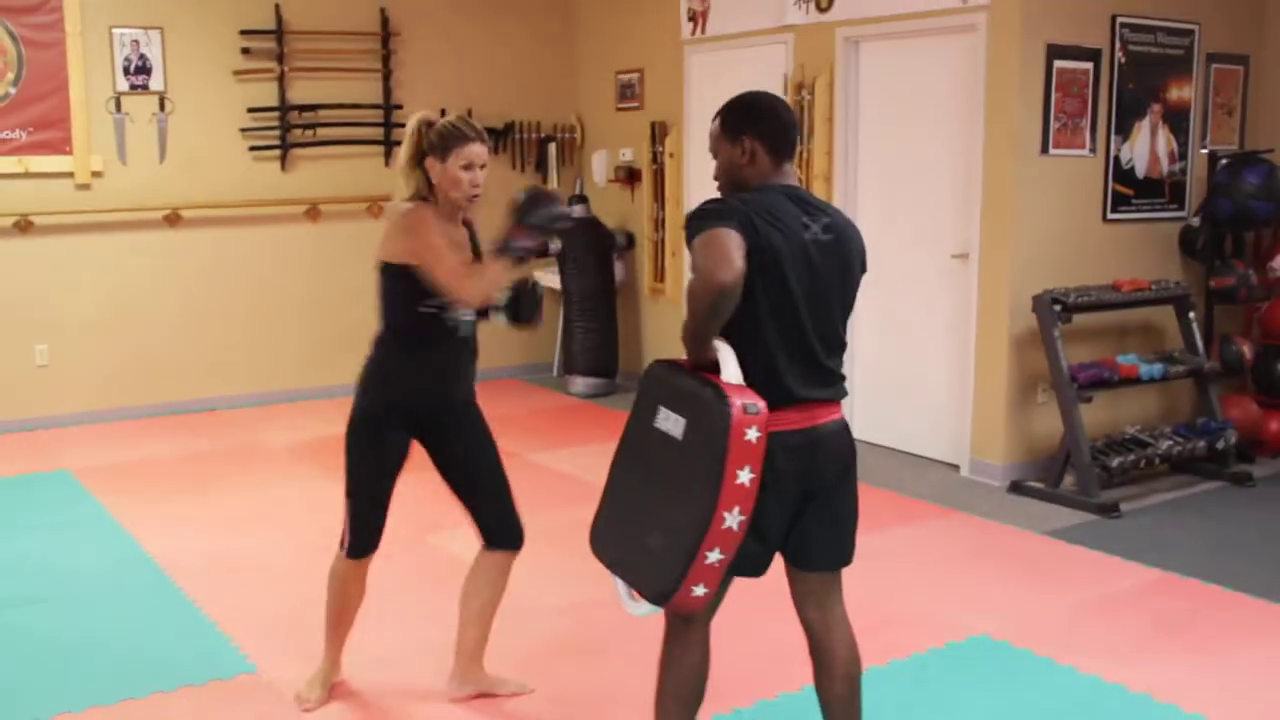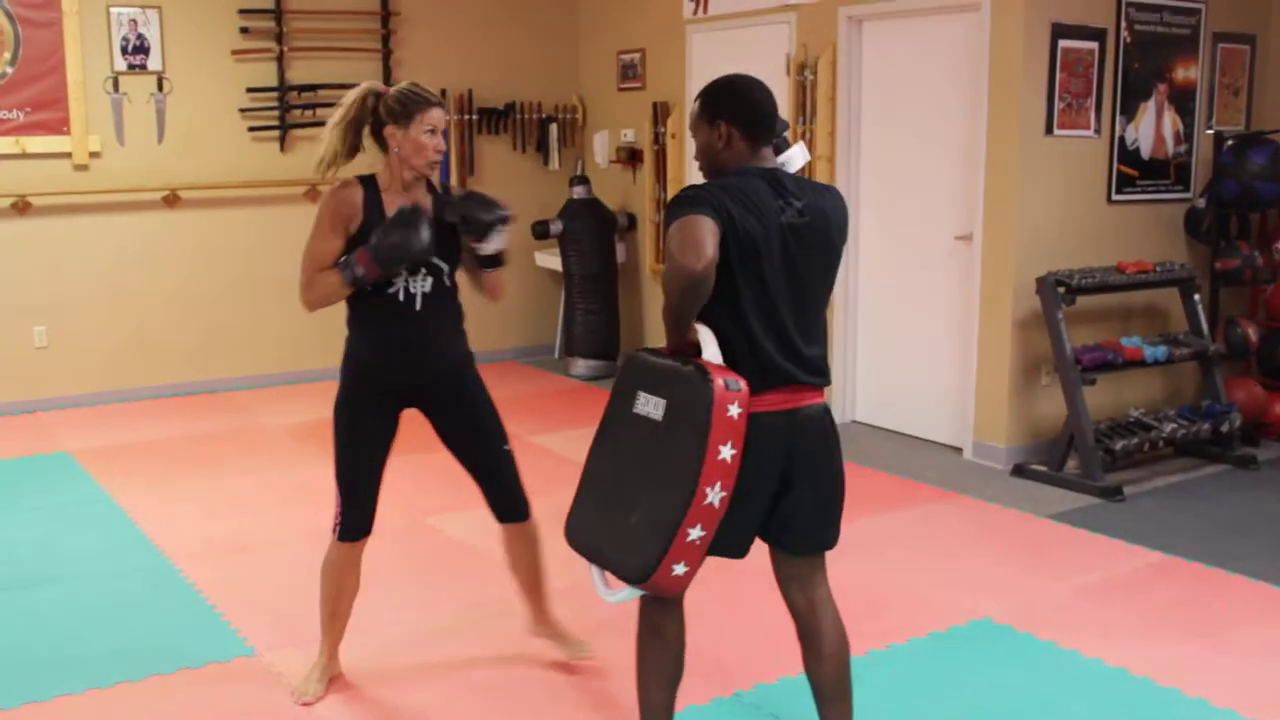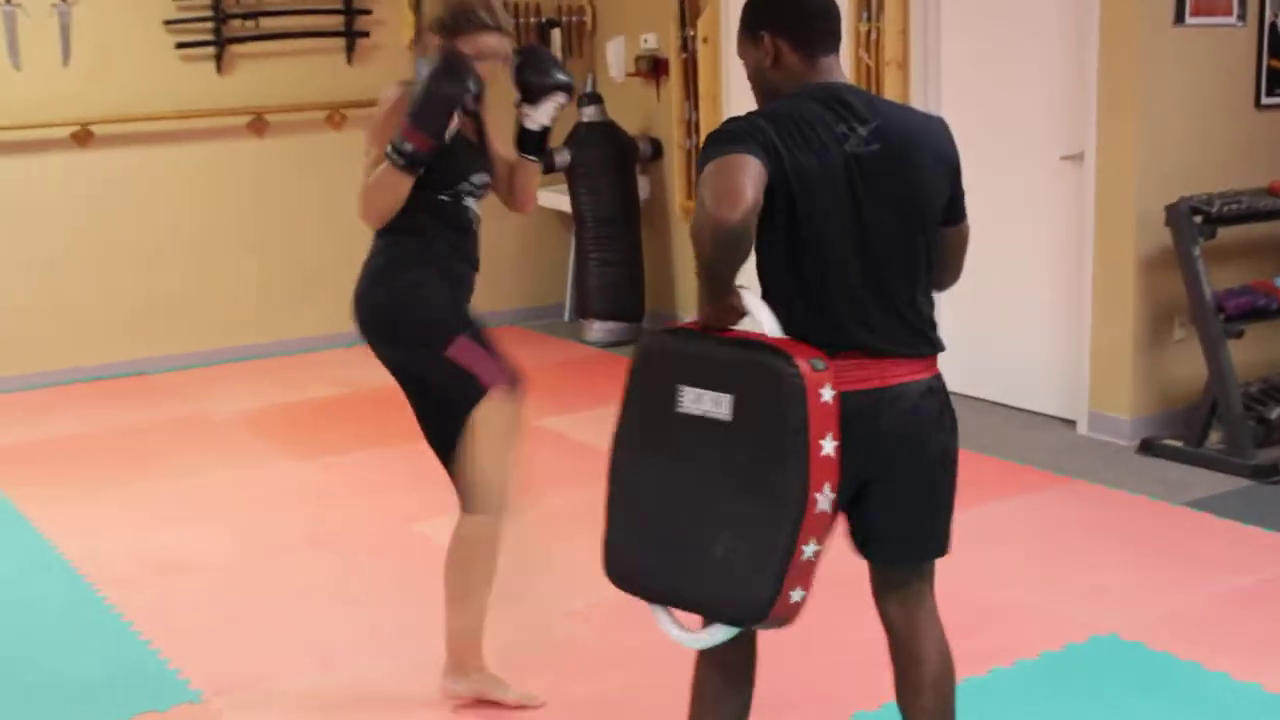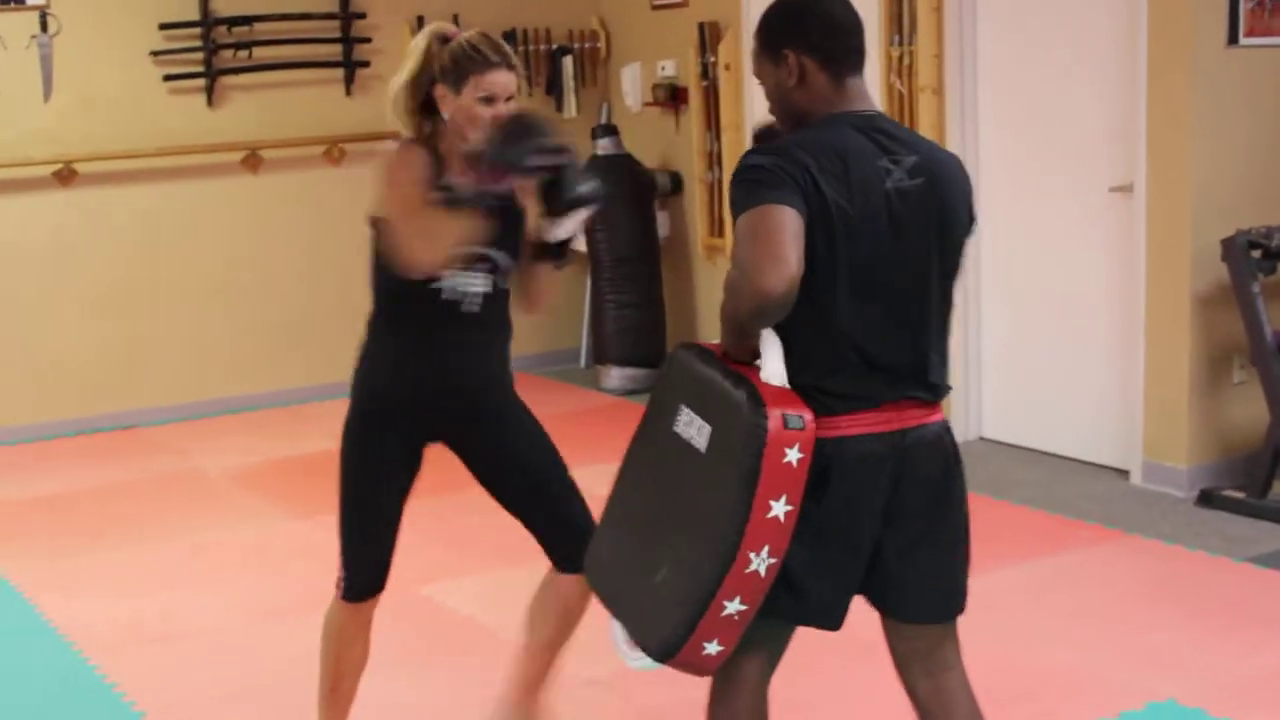
dt=1s
person 1, frame 1
left shoulder: (728, 216)
right shoulder: (845, 232)
left elbow: (720, 275)
left wrist: (696, 345)
right hip: (826, 436)
left knee: (689, 609)
right knee: (824, 609)
person 1, frame 2
left shoulder: (704, 202)
right shoulder: (828, 205)
left elbow: (695, 265)
left wrist: (676, 329)
right hip: (807, 420)
right knee: (809, 590)
person 1, frame 3
left shoulder: (752, 137)
right shoulder: (928, 136)
left elbow: (726, 214)
right elbow: (946, 269)
left wrist: (716, 295)
right hip: (910, 402)
right knee: (910, 604)
person 1, frame 4
left shoulder: (779, 166)
right shoulder: (945, 171)
left elbow: (769, 280)
left wrist: (736, 334)
left hip: (816, 452)
right hip: (921, 446)
left knee: (743, 656)
person 2, frame 1
left shoulder: (459, 228)
right shoulder: (418, 221)
right elbow: (467, 289)
left wrist: (510, 288)
right wrist: (523, 244)
left hip: (448, 401)
right hip: (390, 399)
left knee: (504, 535)
right knee: (359, 545)
left ankle: (468, 672)
right ankle: (327, 668)
person 2, frame 2
left shoulder: (450, 199)
right shoulder: (348, 199)
left elbow: (494, 291)
right elbow: (311, 295)
left wrist: (490, 246)
right wrist: (371, 260)
left hip: (446, 367)
right hip: (371, 374)
left knee: (512, 505)
right knee: (351, 526)
left ankle: (546, 620)
right ankle: (326, 660)
person 2, frame 3
left shoulder: (470, 117)
right shoulder: (405, 105)
left elbow: (523, 197)
right elbow: (374, 209)
left wrist: (538, 120)
right wrist: (421, 128)
left hip: (436, 299)
right hip: (403, 294)
left knee: (482, 493)
right knee: (498, 391)
left ankle: (464, 666)
person 2, frame 4
right shoulder: (405, 163)
left elbow: (531, 291)
right elbow: (419, 257)
left wrist: (549, 227)
right wrist: (490, 190)
left hip: (482, 394)
right hip: (395, 394)
left knee: (578, 551)
right knee: (361, 587)
